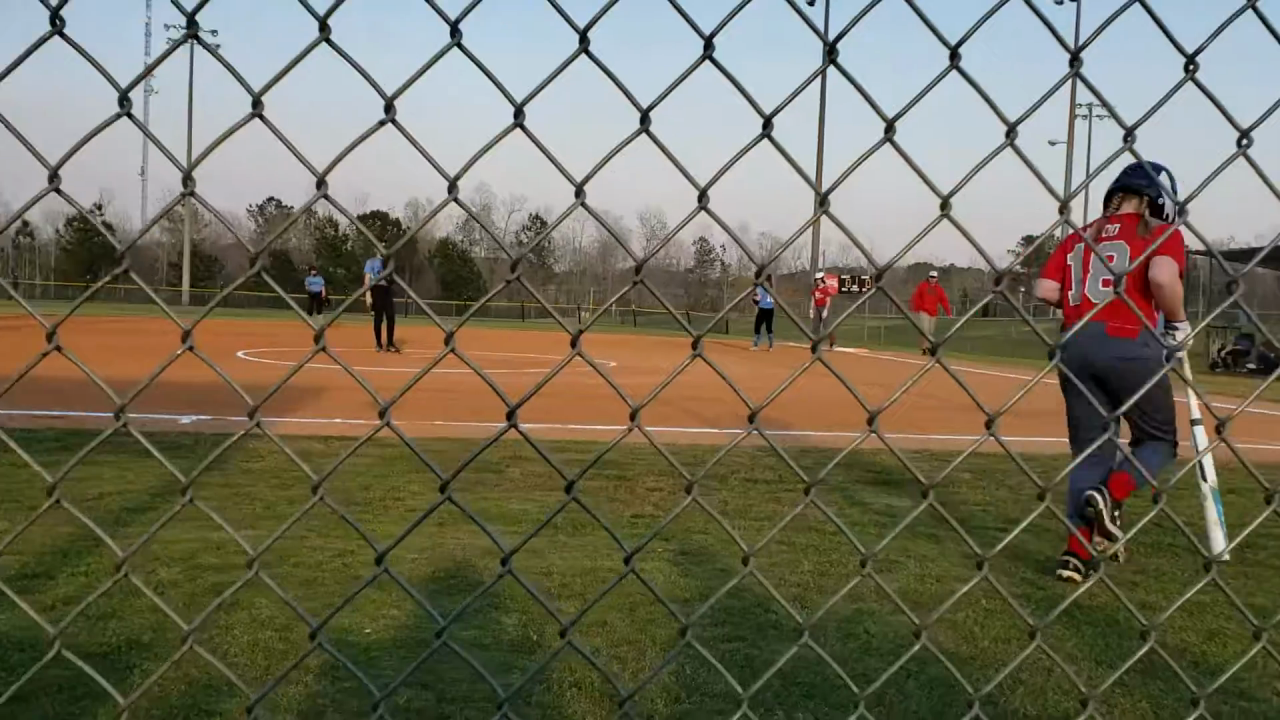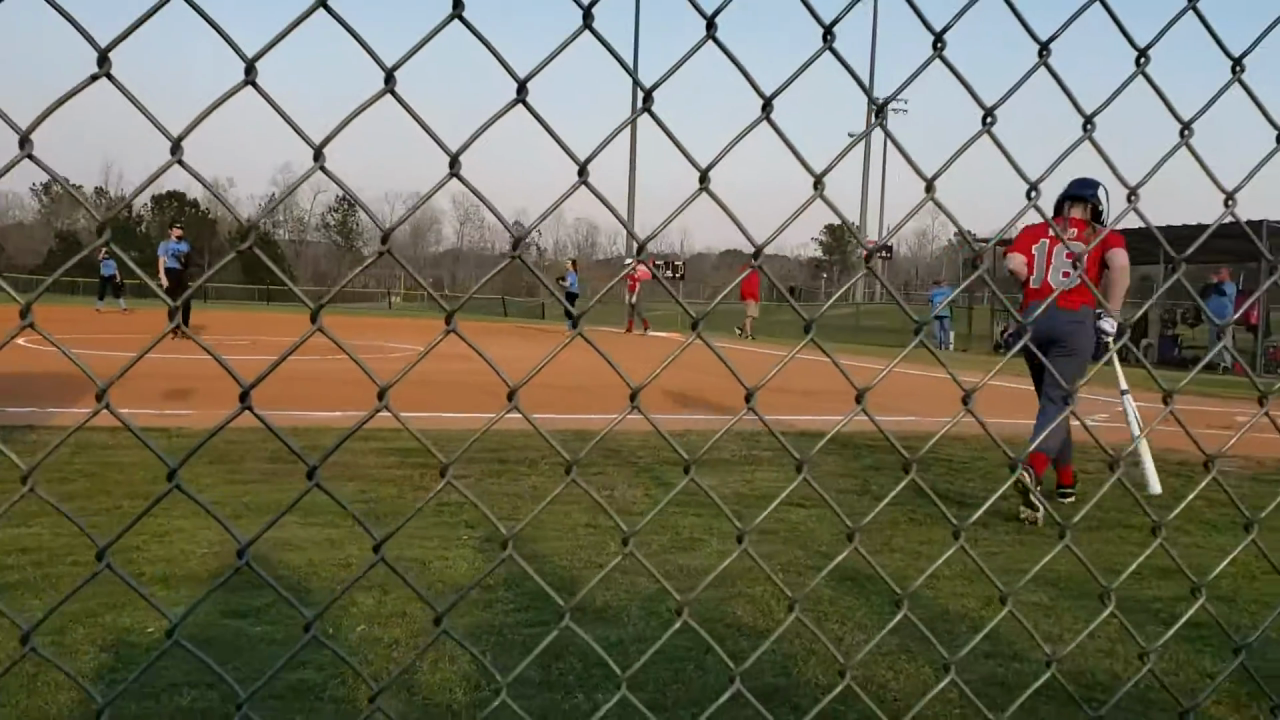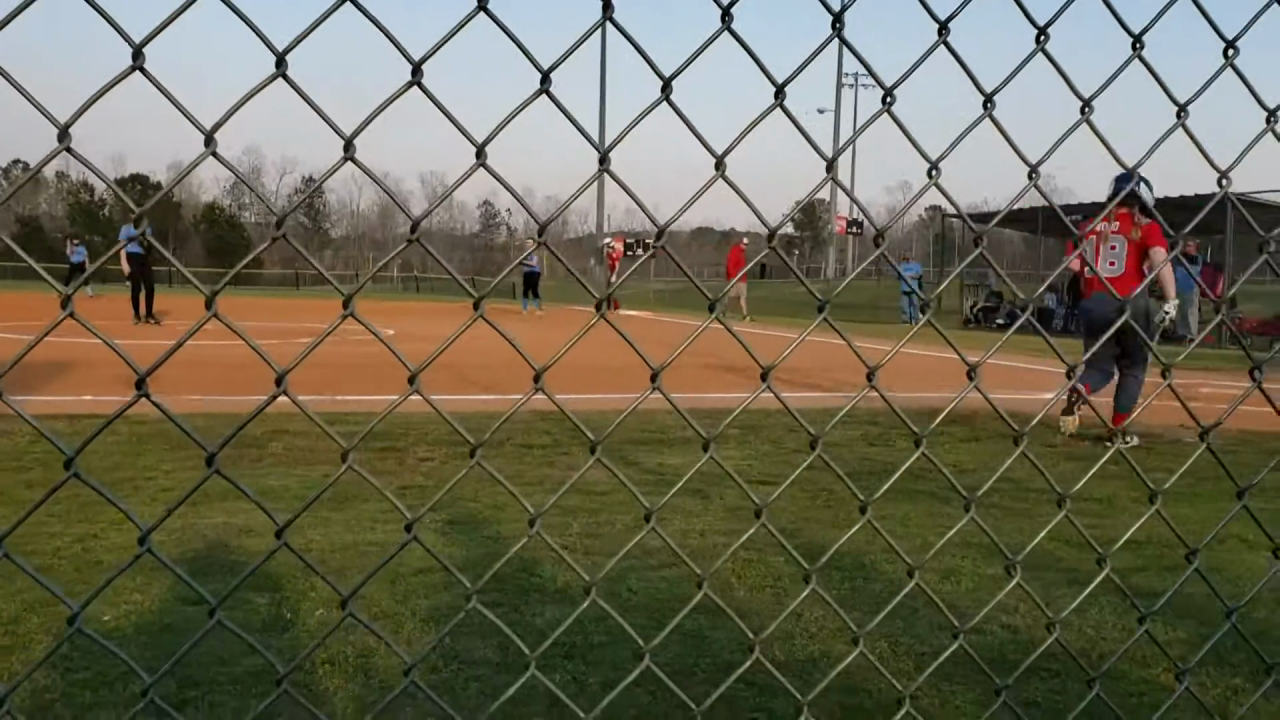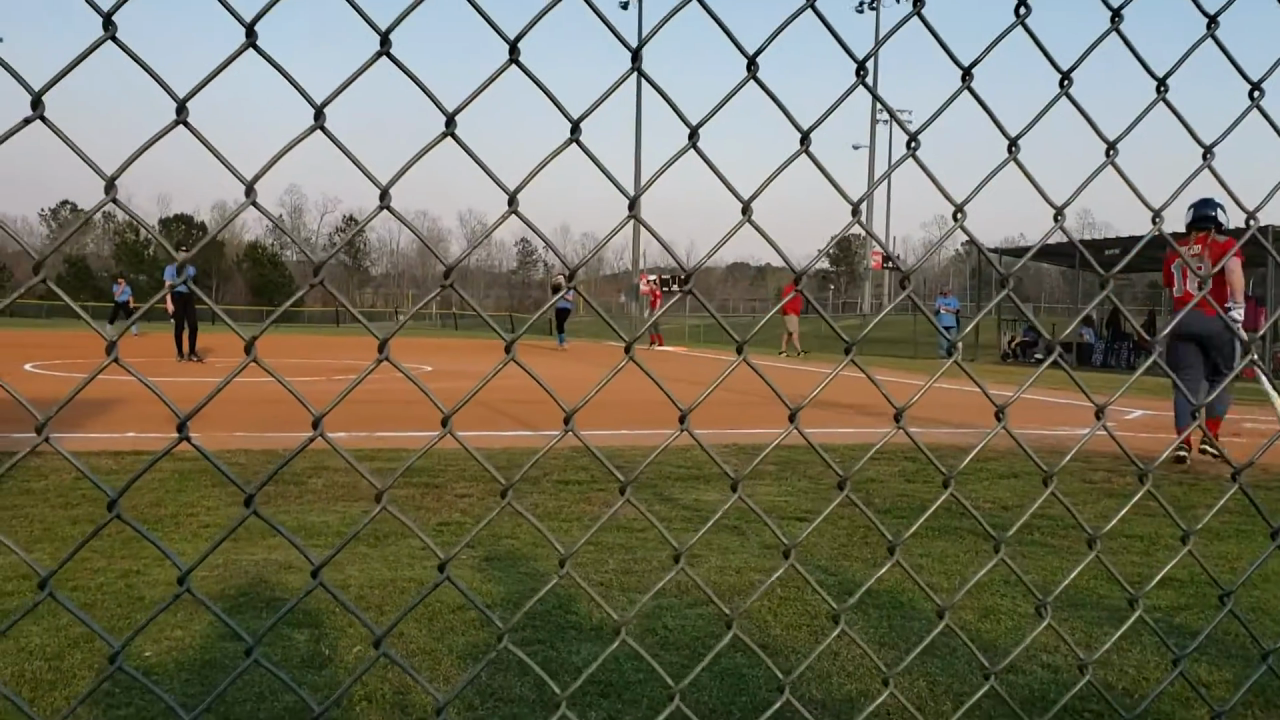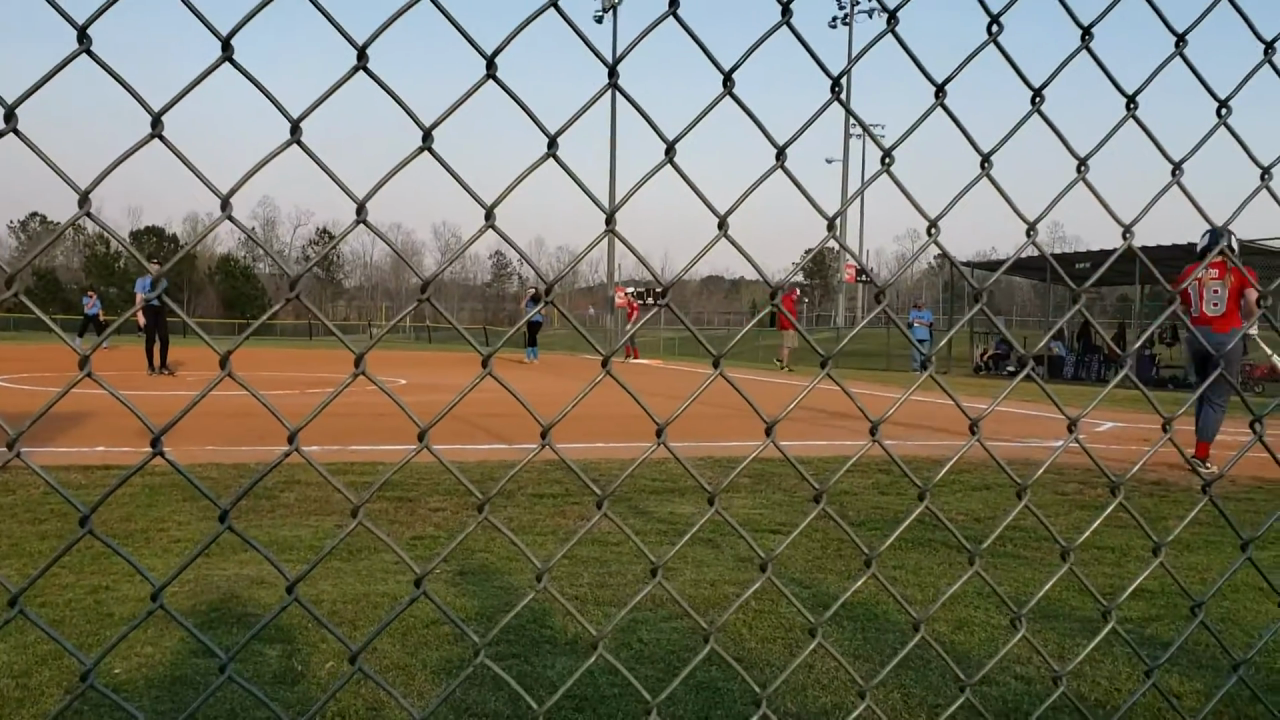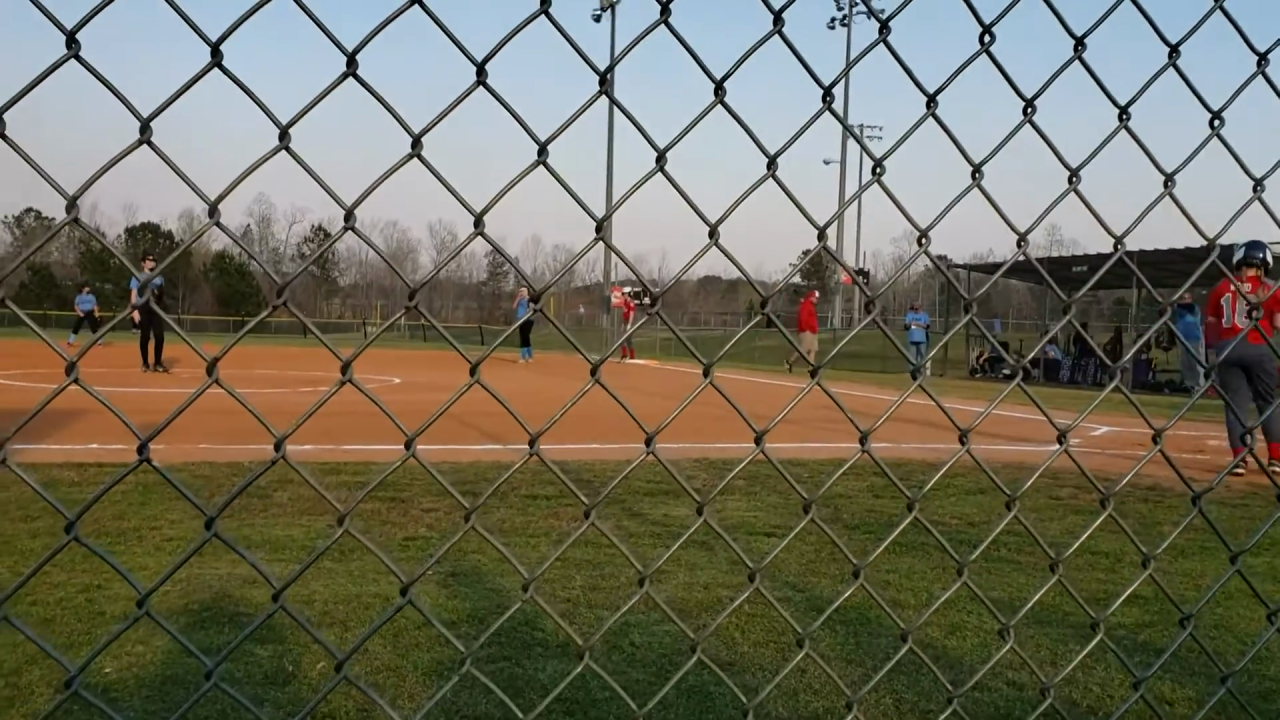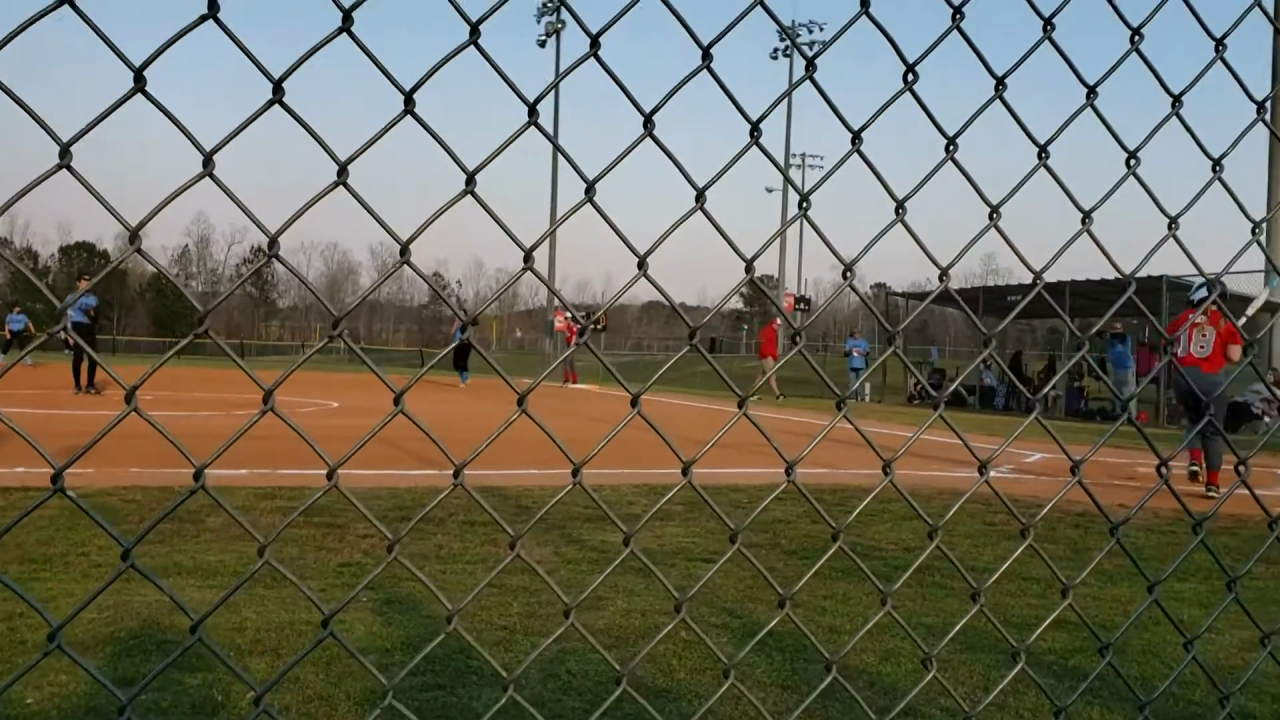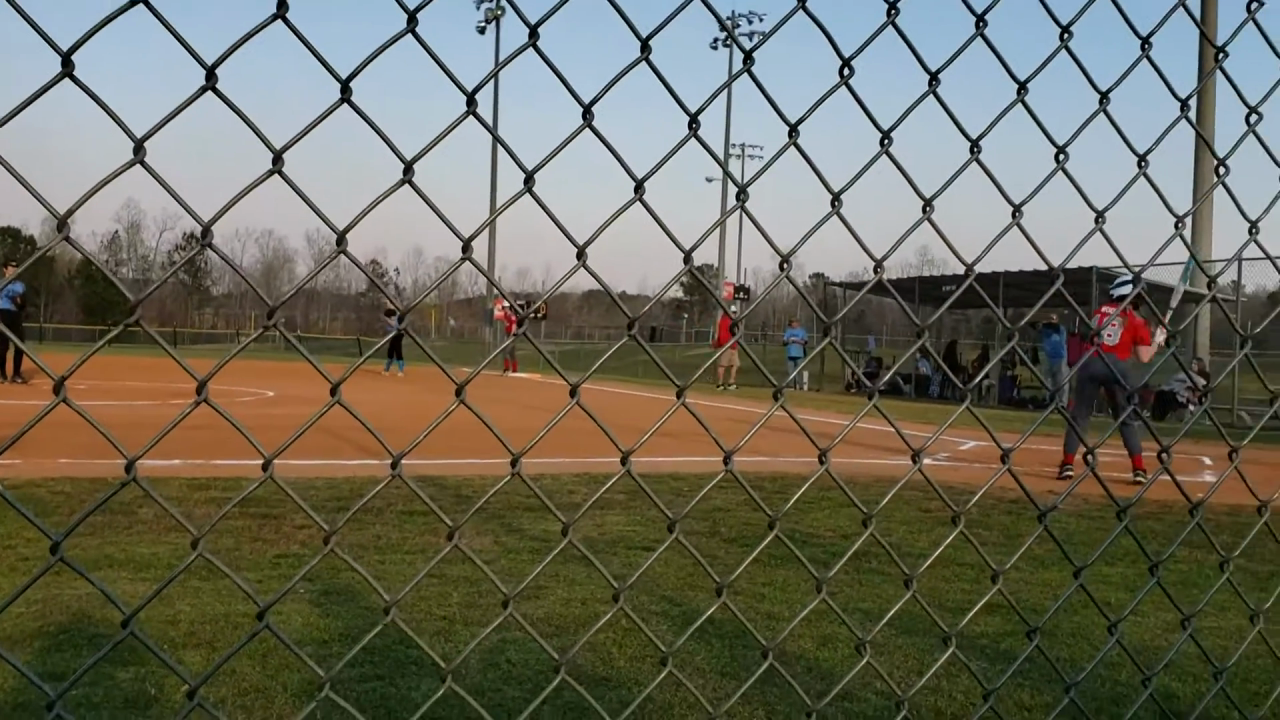
dt=0.5s
person 1, frame 1
left shoulder: (1077, 238)
right shoulder: (1161, 233)
left elbow: (1045, 291)
right elbow: (1162, 277)
right wrist: (1177, 324)
left hip: (1076, 347)
right hip: (1132, 347)
left knee: (1092, 452)
right knee: (1157, 442)
left ankle: (1077, 554)
right ankle: (1107, 499)
person 1, frame 2
left shoulder: (1034, 232)
right shoulder: (1104, 236)
left elbow: (1013, 264)
right elbow: (1118, 267)
left wrist: (1036, 285)
right wrist: (1110, 314)
left hip: (1034, 323)
right hip: (1077, 324)
left knee: (1049, 401)
right knee: (1057, 407)
left ankle: (1066, 483)
right ankle: (1033, 467)
person 1, frame 3
left shoulder: (1091, 227)
right shoulder: (1146, 226)
left elbow: (1071, 265)
right elbow: (1160, 260)
right wrist: (1170, 301)
left hip: (1093, 304)
right hip: (1130, 303)
left knee: (1099, 368)
right knee: (1132, 369)
left ankle: (1078, 393)
right ankle: (1118, 430)
person 1, frame 4
left shoulder: (1175, 250)
right shoulder: (1225, 245)
left elbow: (1169, 286)
right elbow: (1233, 268)
right wrist: (1237, 305)
left hip: (1183, 321)
right hip: (1215, 321)
left knee: (1186, 385)
right knee: (1219, 382)
left ankle: (1182, 444)
right ankle: (1210, 436)
person 1, frame 5
left shoulder: (1190, 272)
right shoulder: (1240, 272)
left elbow: (1179, 306)
right elbow: (1253, 300)
right wrist: (1249, 321)
left hip: (1197, 338)
right hip: (1226, 339)
left knee: (1205, 393)
right knee: (1217, 400)
left ankle: (1200, 447)
right ankle: (1200, 456)
person 1, frame 6
left shoulder: (1223, 286)
left elbow: (1211, 320)
left hip: (1228, 349)
right hip: (1259, 350)
left knee: (1235, 405)
left ankle: (1238, 459)
person 1, frame 7
left shoulder: (1183, 318)
right shoulder: (1227, 322)
right elbow: (1234, 357)
right wrist: (1217, 348)
left hip: (1182, 377)
right hip: (1211, 379)
left knee: (1194, 421)
right knee: (1213, 431)
left ankle: (1194, 461)
right ankle: (1212, 484)
person 1, frame 8
left shoulder: (1101, 310)
right shoulder: (1137, 321)
right elbow: (1144, 357)
right wrist: (1158, 341)
left hip: (1091, 364)
right hip: (1118, 369)
left knee: (1079, 415)
right knee: (1127, 420)
left ankle: (1067, 465)
right ankle: (1139, 469)
